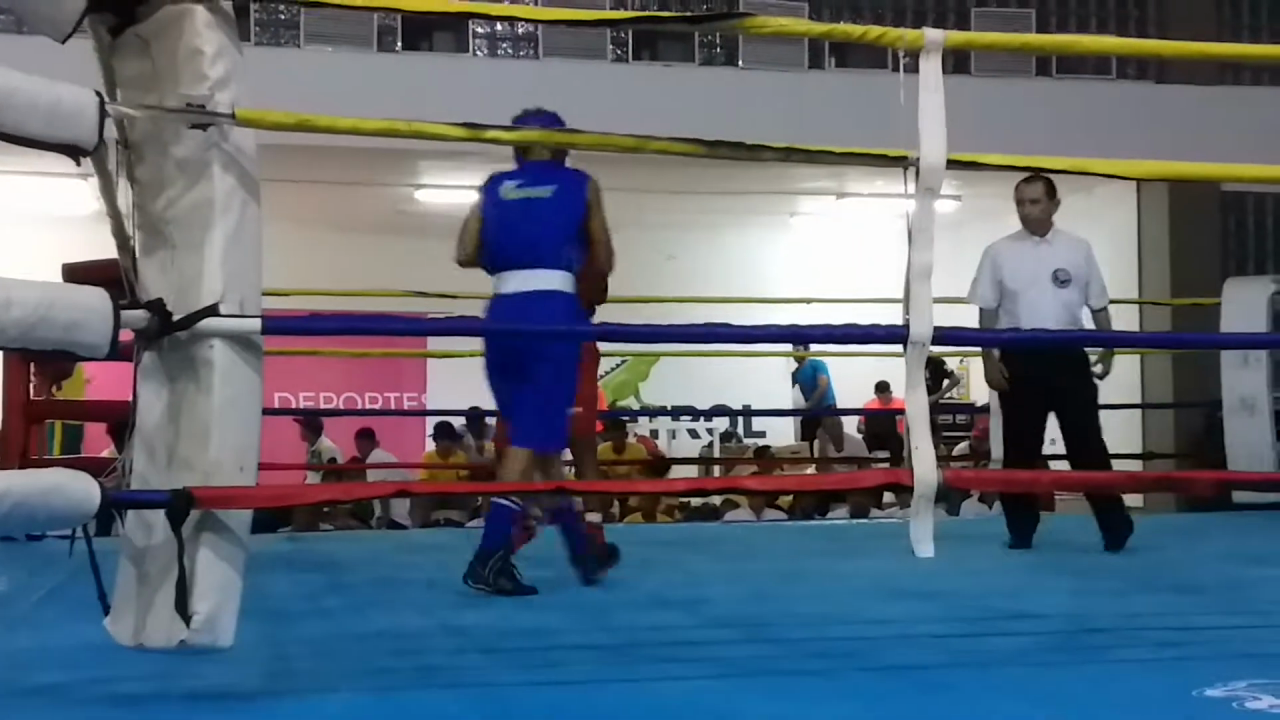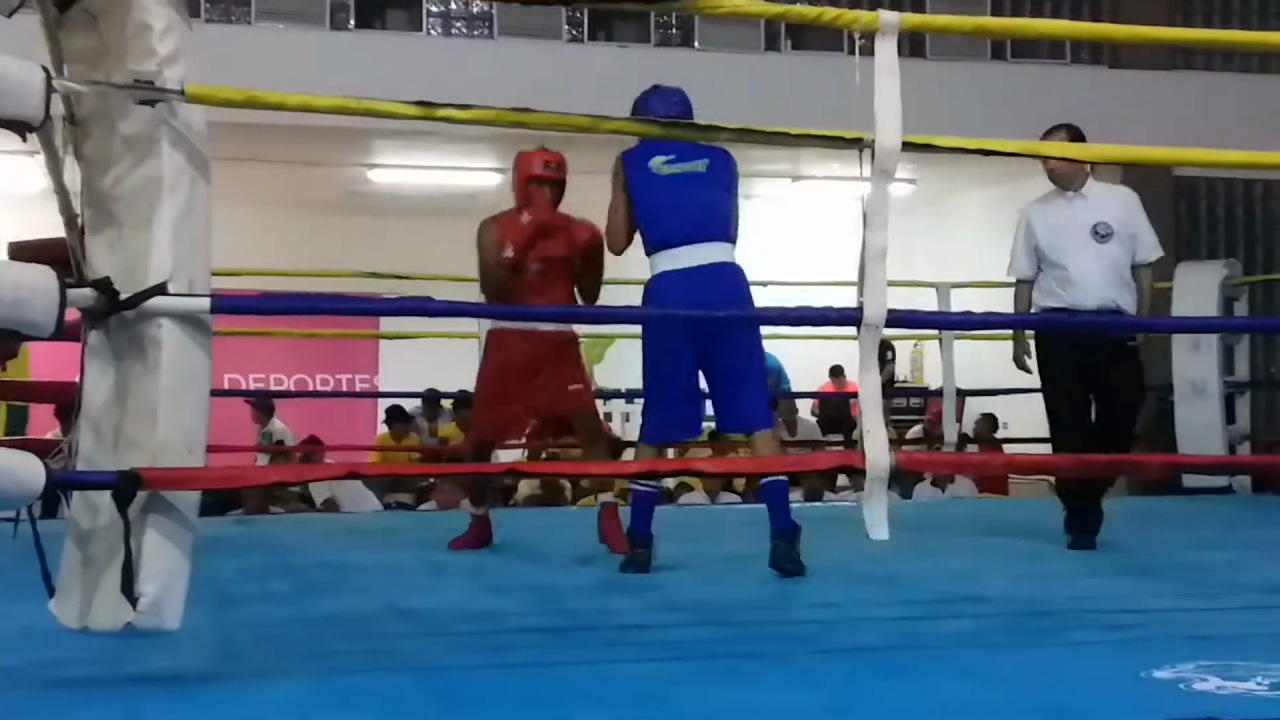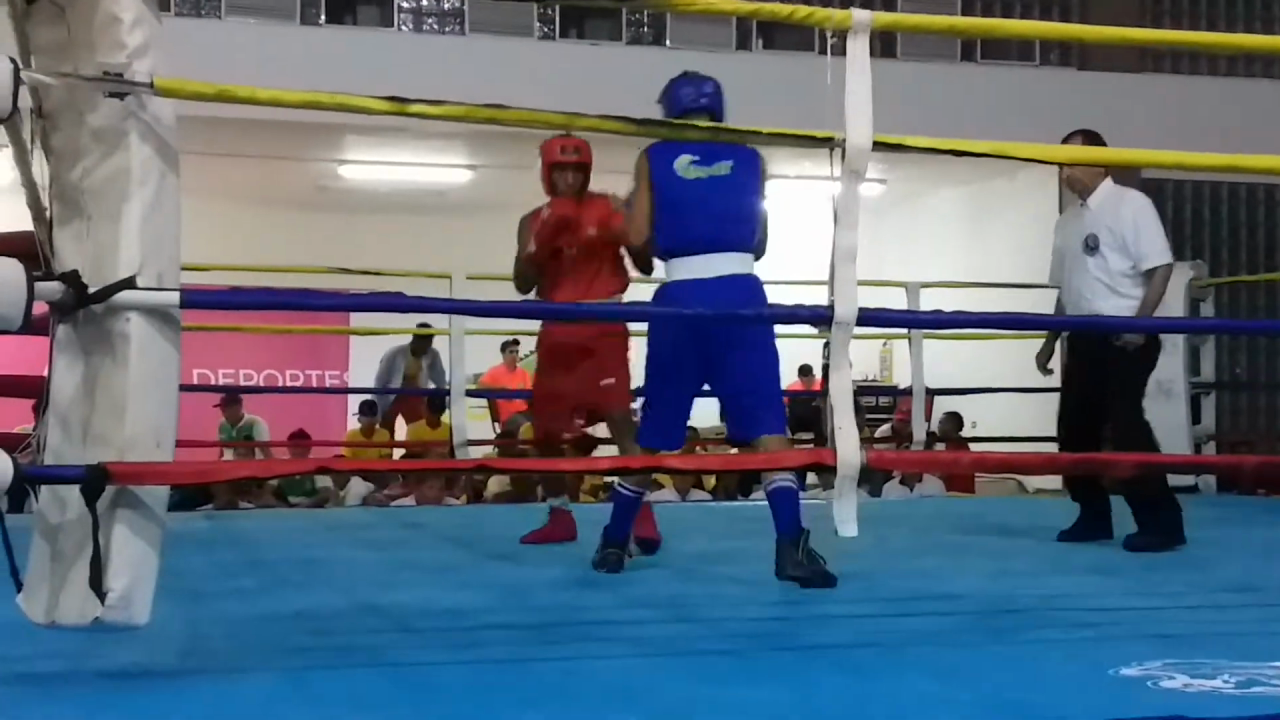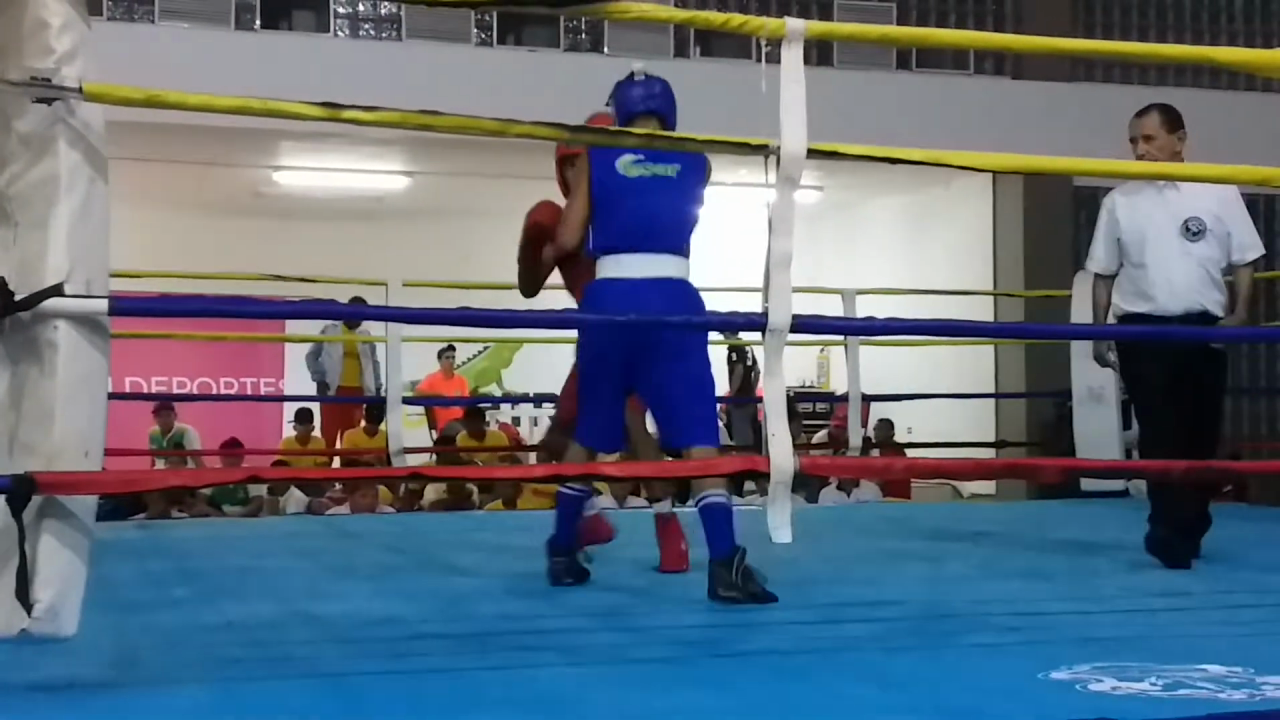
dt=1s
person 1, frame 1
left shoulder: (494, 189)
right shoulder: (580, 185)
left elbow: (466, 254)
right elbow: (602, 266)
left hip: (504, 313)
right hip: (552, 310)
left knee: (527, 436)
right knee: (536, 438)
left ankle: (583, 546)
right ankle: (489, 558)
person 1, frame 2
left shoulder: (629, 164)
right shoulder: (722, 160)
left elbow: (616, 242)
left hip: (667, 291)
right hip: (723, 284)
left knee: (658, 426)
right knee: (758, 415)
left ankle: (638, 545)
right ankle: (783, 537)
person 1, frame 3
left shoulder: (654, 158)
right shoulder: (750, 161)
left elbow: (638, 239)
right elbow: (758, 243)
left wrist: (638, 209)
left hip: (680, 300)
right hip: (740, 296)
left knee: (654, 430)
right knee: (768, 427)
left ankle: (613, 544)
right ankle: (791, 545)
person 1, frame 4
left shoulder: (594, 158)
right shoulder: (695, 164)
left elbow: (567, 240)
left hip: (610, 300)
right hip: (672, 302)
left knee: (589, 432)
right knee: (698, 436)
left ankle: (562, 552)
right ankle: (725, 563)
person 2, frame 1
left shoulder: (1078, 248)
right shoulder: (999, 252)
left elbow: (1097, 304)
right elbow: (987, 311)
left wrist: (1109, 349)
right wrist: (990, 358)
left hip: (1069, 356)
right hip: (1020, 359)
left knee: (1086, 441)
right knee: (1021, 447)
left ankle: (1115, 526)
right ankle: (1021, 528)
person 2, frame 2
left shoulder: (1123, 200)
right shoulder: (1035, 213)
left elbow: (1144, 264)
right elbow: (1025, 280)
left wrist: (1143, 316)
right wrist: (1018, 334)
left hip: (1114, 328)
right hip: (1060, 328)
left knee: (1119, 420)
right knee: (1070, 426)
left ankle: (1082, 506)
right ankle: (1082, 520)
person 2, frame 3
left shoulder: (1130, 204)
right shoulder: (1067, 219)
left elbow: (1160, 269)
left wrist: (1140, 324)
right wrist: (1050, 340)
left hip: (1123, 337)
right hip: (1085, 338)
left knee: (1126, 426)
right knee: (1075, 429)
left ankle: (1162, 521)
right ankle: (1094, 516)
person 2, frame 4
left shoulder: (1219, 192)
right shoulder: (1119, 201)
left elbow: (1245, 260)
right elbow: (1104, 274)
left wrist: (1238, 315)
right wrist: (1099, 332)
left hip: (1203, 330)
right hip: (1143, 330)
left knee: (1198, 436)
right knee: (1158, 434)
left ankle: (1187, 530)
right ankle: (1170, 533)
person 3, frame 1
left shoulder: (584, 239)
right shoulder: (518, 241)
left elbow: (596, 296)
right elbow: (512, 298)
left wrist: (581, 259)
right wrist: (526, 260)
left hip: (574, 347)
right hip: (532, 346)
left knee: (578, 435)
right knee: (513, 439)
left ankle: (592, 532)
right ankle: (517, 520)
person 3, frame 2
left shoulder: (570, 230)
right shoulder: (495, 228)
left elbow: (589, 295)
right elbow: (492, 291)
left wrist: (592, 254)
right wrist: (517, 246)
left hip: (557, 341)
right hip: (509, 342)
left knee: (588, 422)
right knee: (481, 439)
left ankle: (609, 520)
right ankle: (479, 524)
person 3, frame 3
left shoulder: (609, 209)
right shoulder: (533, 222)
left elbow: (646, 267)
right elbow: (522, 285)
left wrist: (633, 239)
right wrist: (540, 240)
left hip: (604, 330)
right hip: (558, 332)
left knee: (618, 414)
right knee: (545, 432)
left ankle: (641, 511)
right ankle: (560, 517)
person 3, frame 4
right shoulder: (556, 221)
right elbow: (528, 287)
right wrist: (532, 240)
left knee: (628, 420)
right knee: (559, 435)
left ankle: (668, 527)
right ankle: (590, 519)
